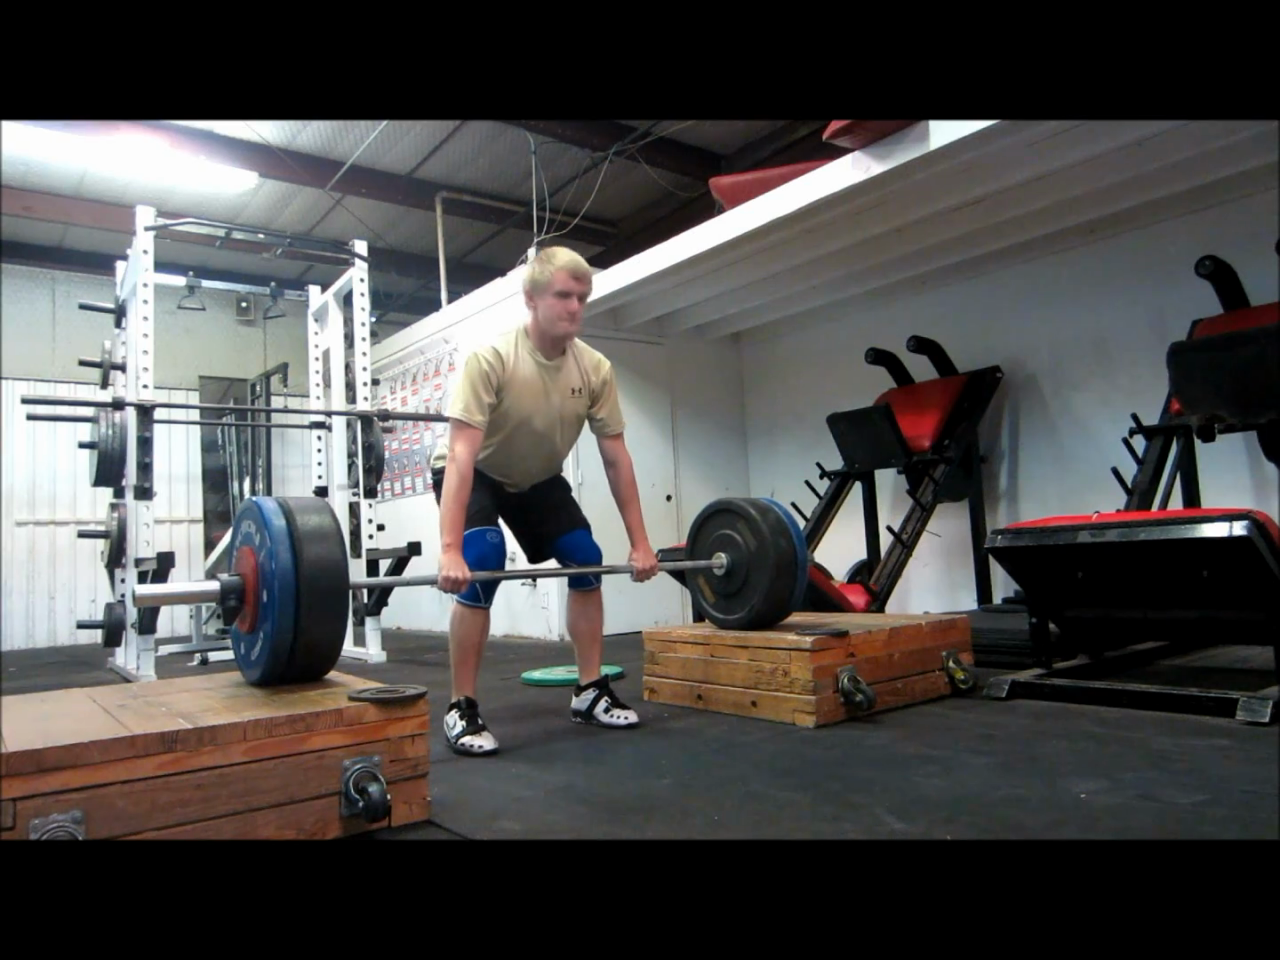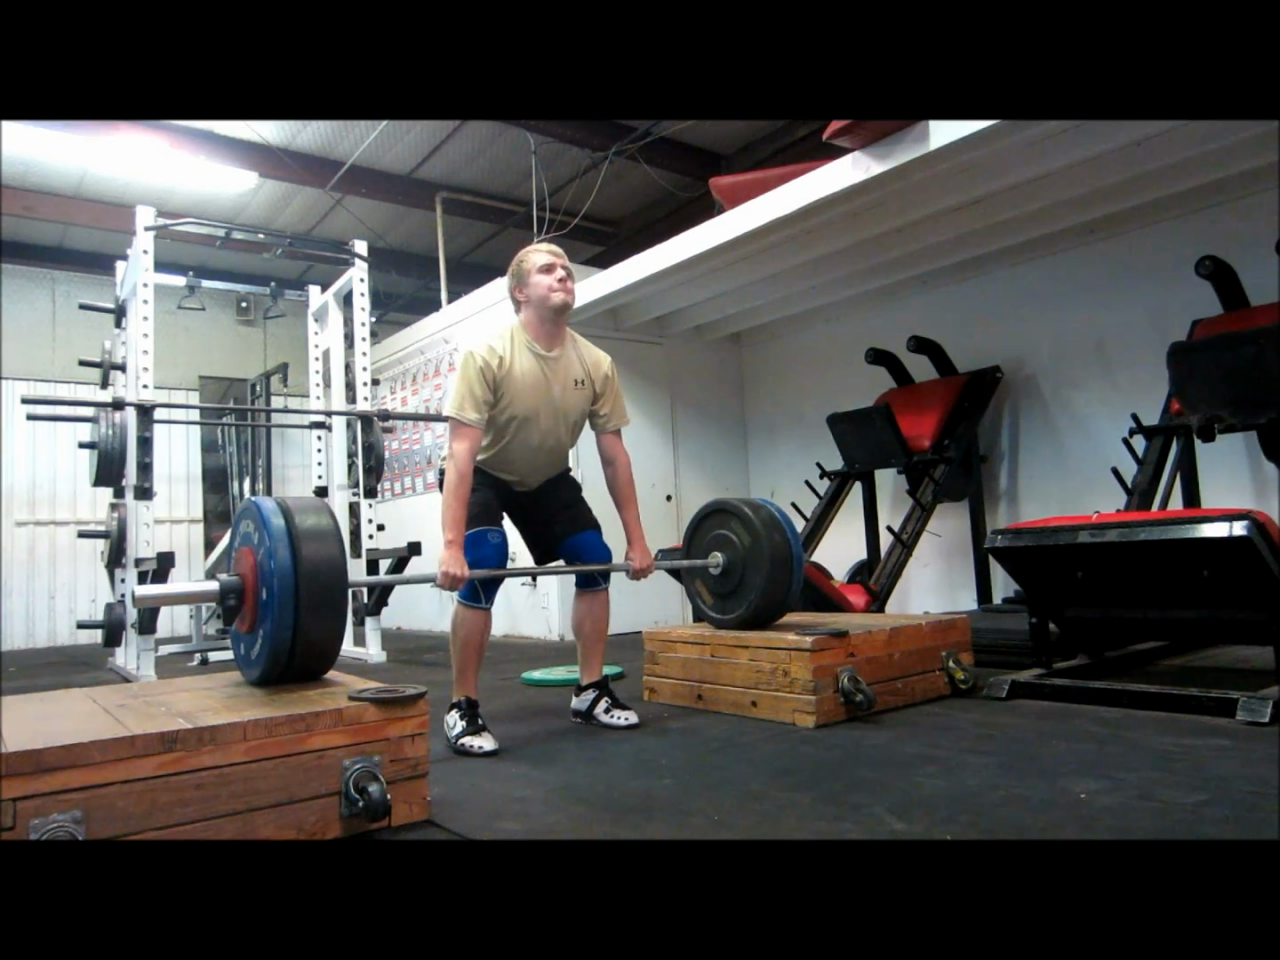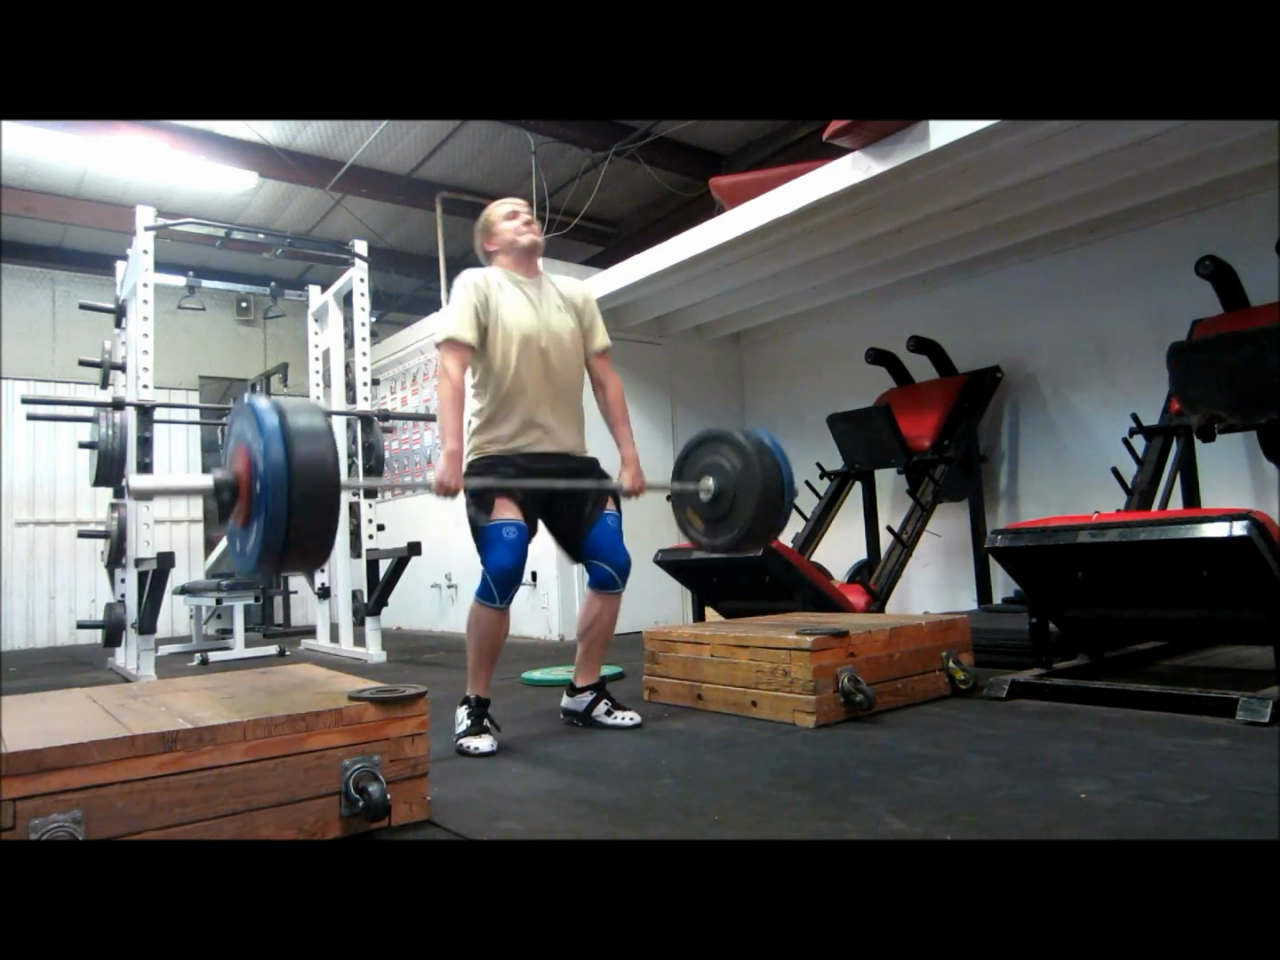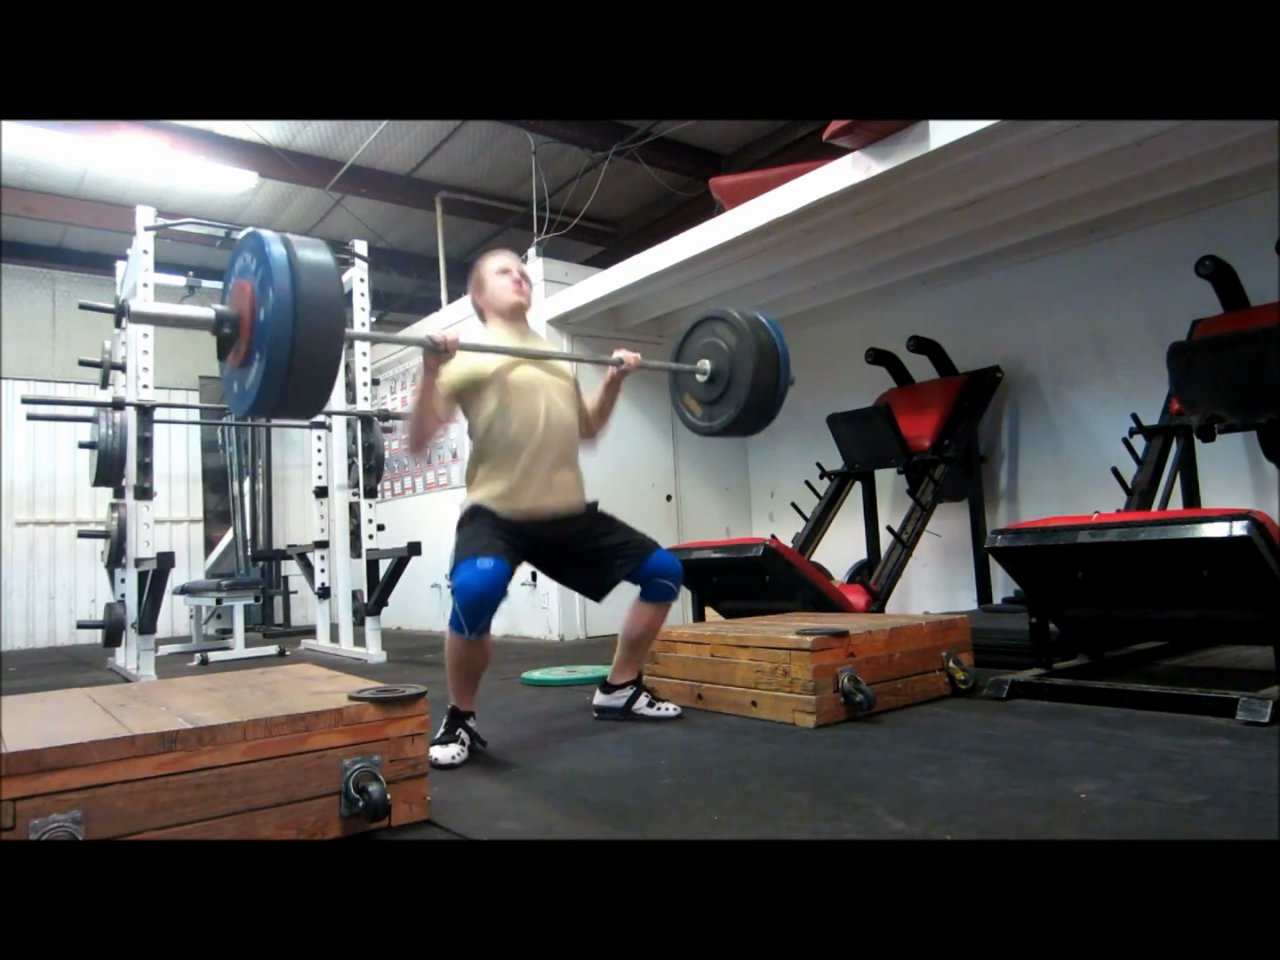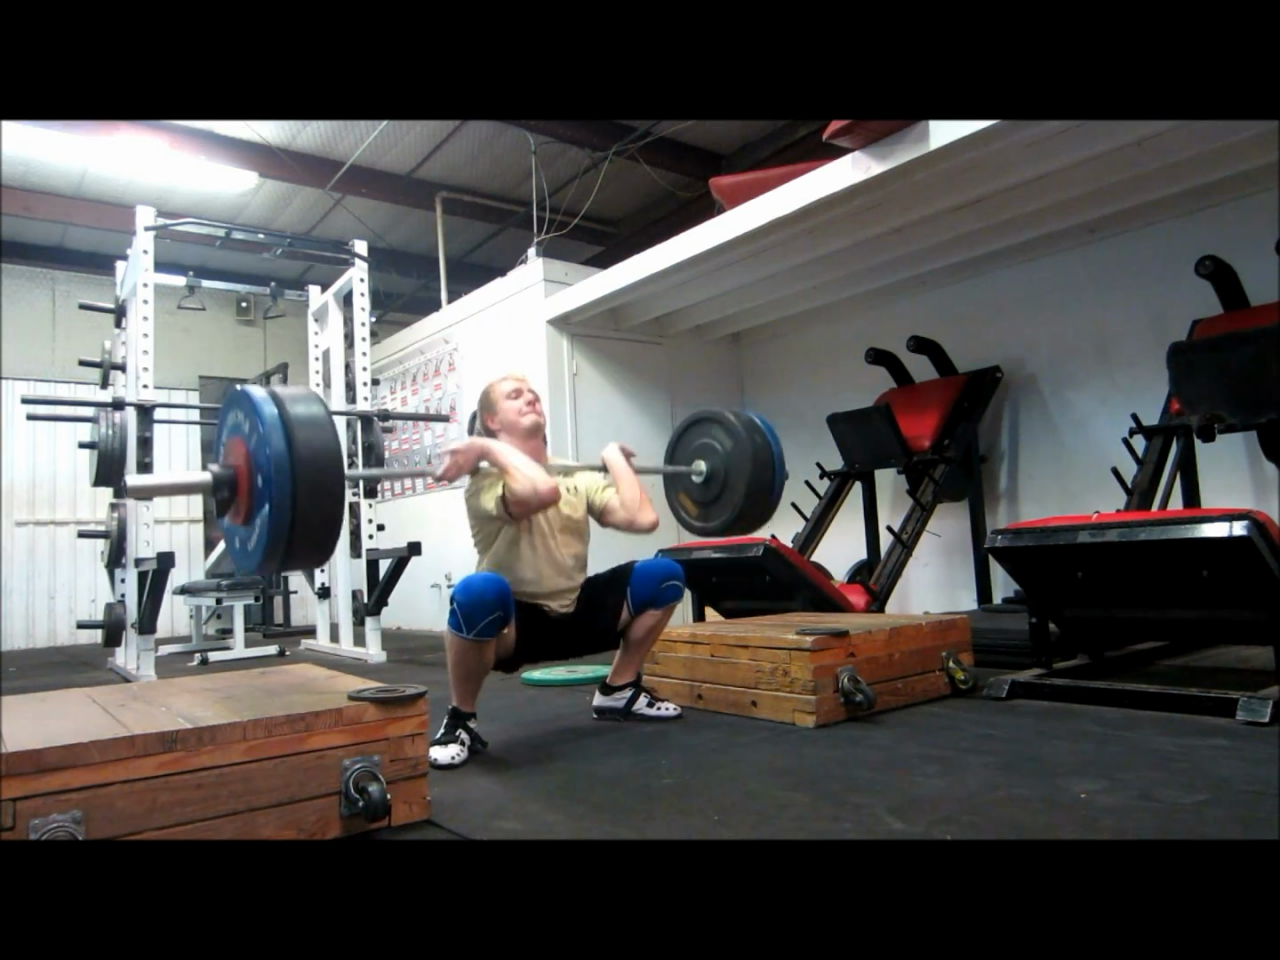
dt=0.4s
person 1, frame 1
left shoulder: (595, 368)
right shoulder: (491, 358)
left elbow: (617, 457)
right elbow: (462, 454)
left wrist: (639, 543)
right wrist: (450, 549)
left hip: (538, 479)
right hip: (478, 475)
left knee: (586, 561)
right knee: (482, 567)
left ankle: (591, 692)
right ankle: (461, 709)
person 1, frame 2
left shoulder: (596, 364)
right shoulder: (488, 356)
left elbow: (615, 454)
right elbow: (462, 452)
left wrist: (636, 540)
right wrist: (451, 546)
left hip: (546, 477)
right hip: (484, 475)
left knee: (596, 561)
right knee: (483, 569)
left ankle: (591, 692)
right ankle: (462, 710)
person 1, frame 3
left shoulder: (575, 294)
right shoulder: (476, 286)
left elbow: (604, 374)
right elbow: (453, 369)
left wrist: (629, 454)
right wrist: (451, 452)
left hip: (568, 453)
right hip: (502, 456)
left knee: (612, 563)
right knee: (504, 566)
left ankle: (584, 693)
right ankle: (474, 707)
person 1, frame 4
left shoulder: (559, 355)
right shoulder: (470, 354)
left elbow: (587, 428)
right elbow: (418, 441)
left wrist: (616, 379)
right wrist: (434, 362)
left hip: (567, 514)
right hip: (496, 515)
left knee: (664, 570)
right knee: (475, 590)
left ankle: (620, 689)
right ankle: (460, 719)
person 1, frame 5
left shoulder: (580, 477)
right shoulder: (488, 479)
left elbow: (644, 520)
right elbow: (542, 491)
left wrist: (615, 461)
right wrist: (490, 448)
left hip: (573, 611)
right hip: (510, 619)
left knee: (666, 576)
right knee: (478, 591)
left ankle: (618, 689)
right ankle: (460, 721)
